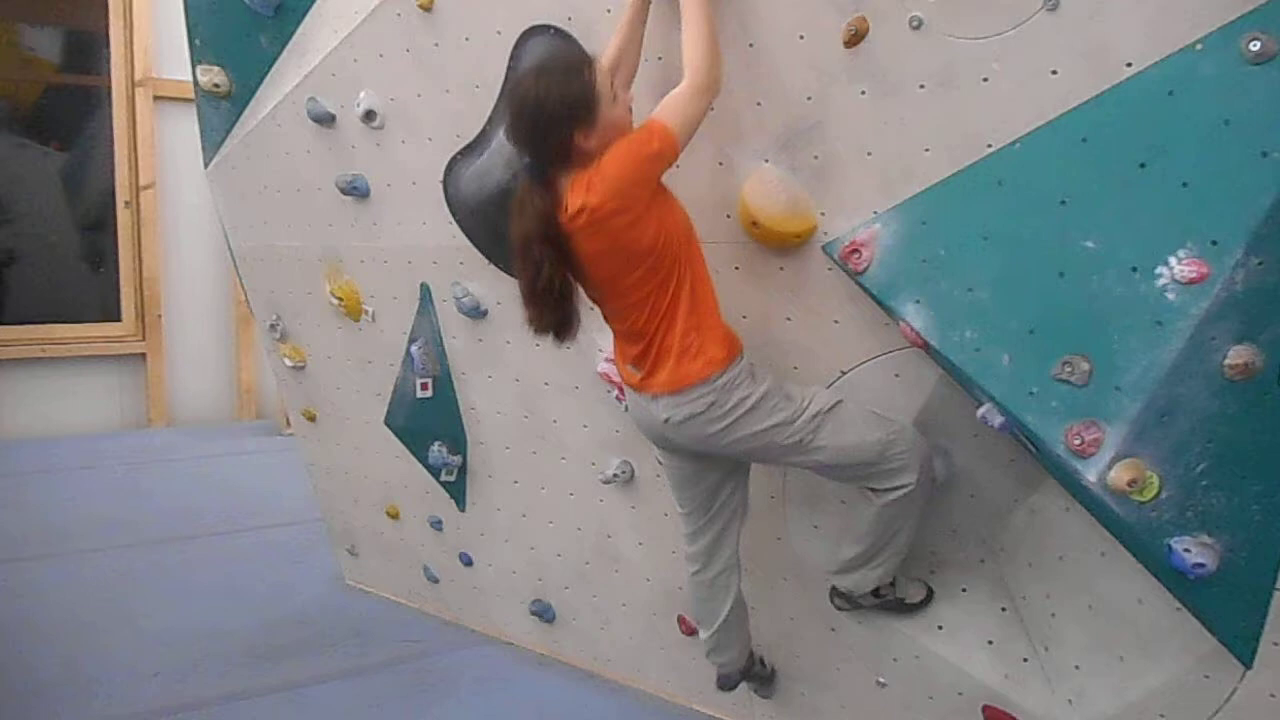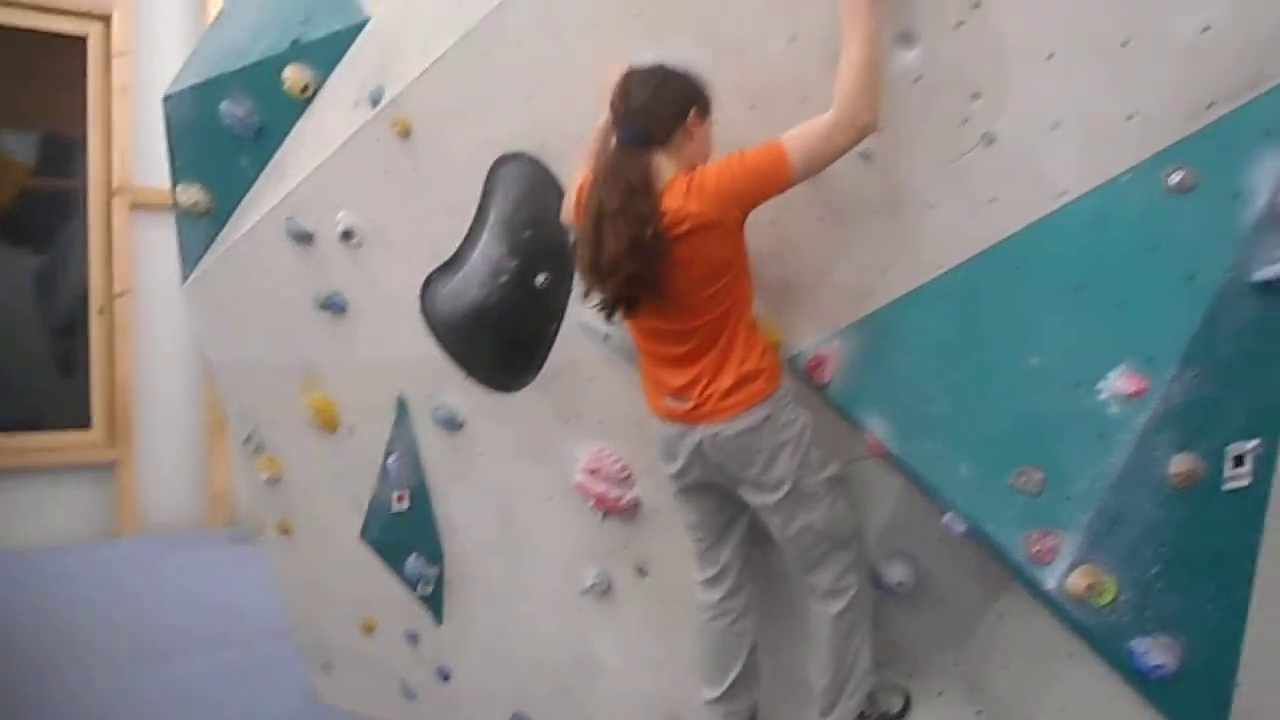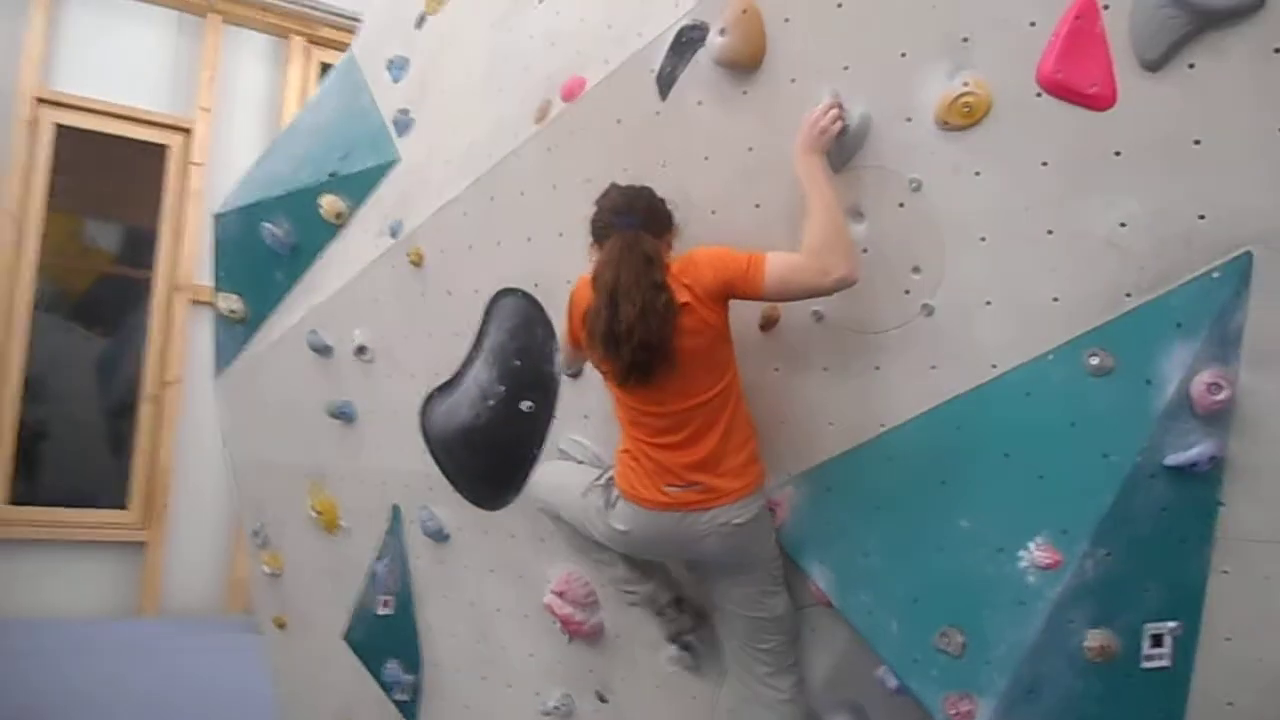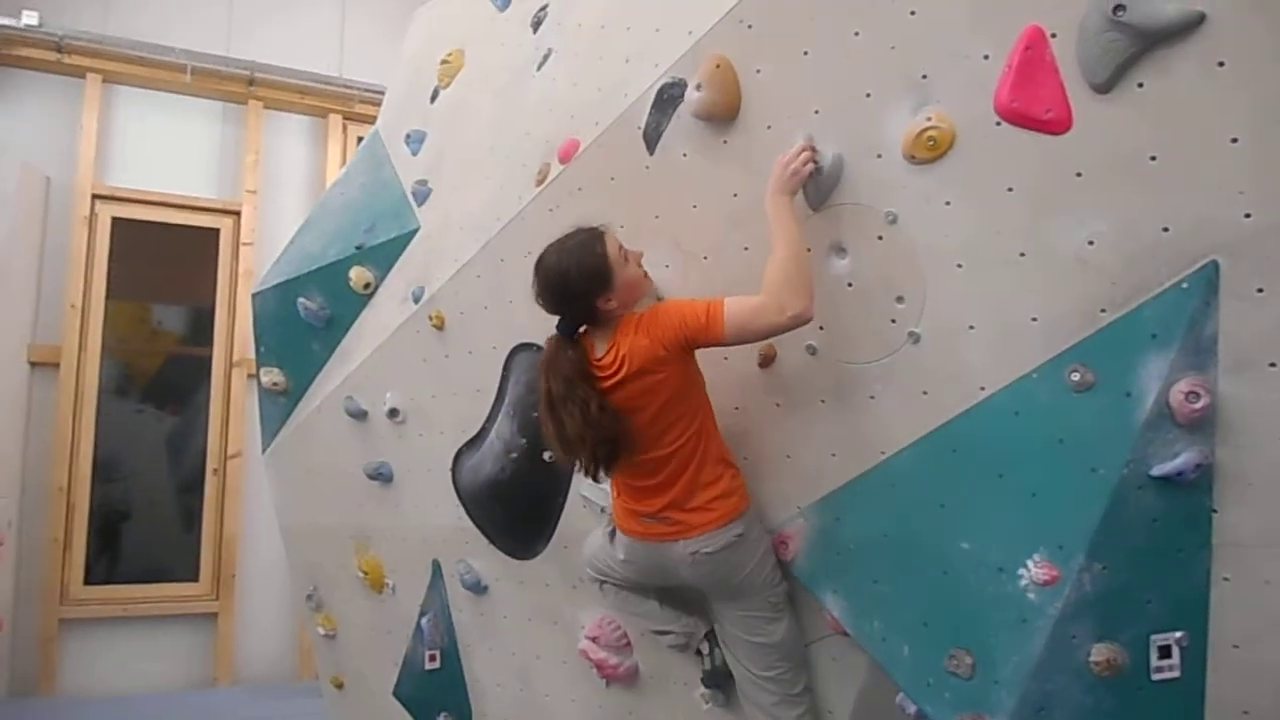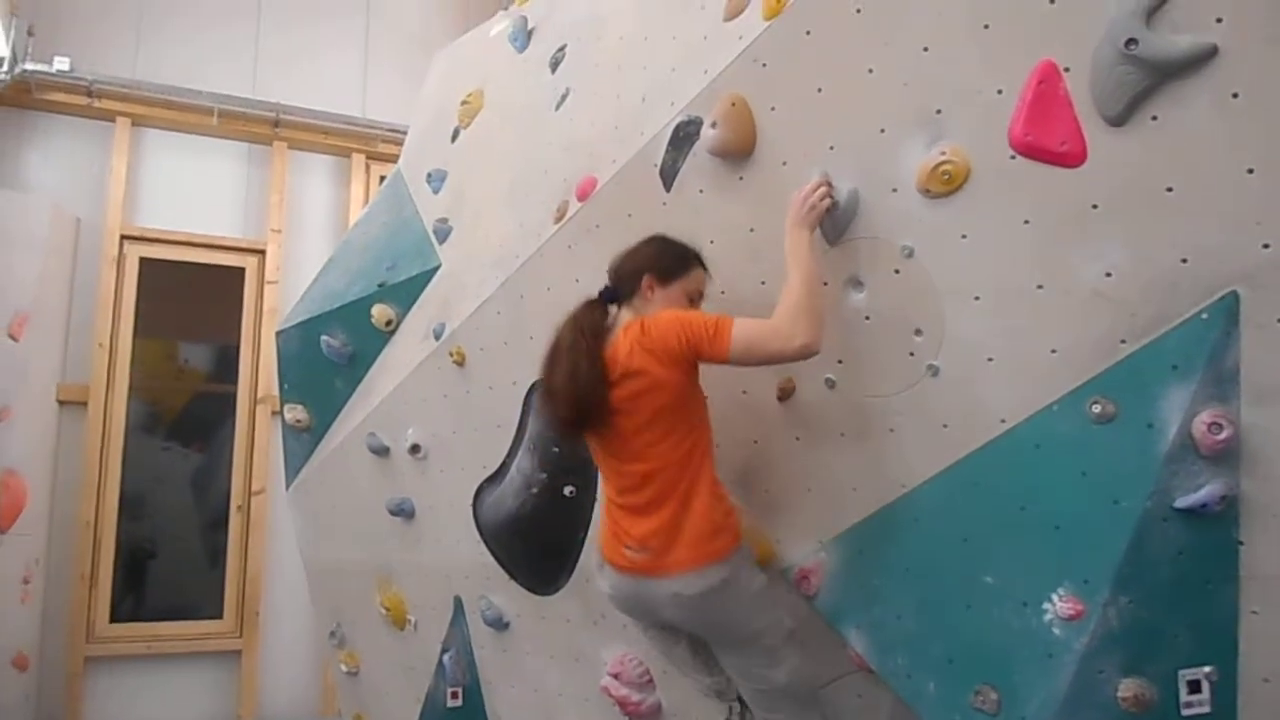
dt=1s
person 1, frame 1
left shoulder: (548, 195)
right shoulder: (613, 180)
left elbow: (604, 82)
right elbow: (700, 82)
left hip: (656, 405)
right hip: (714, 393)
left knee: (708, 538)
right knee: (903, 458)
left ankle: (729, 661)
right ankle: (862, 581)
person 1, frame 2
left shoulder: (603, 206)
right shoulder: (713, 193)
right elbow: (852, 116)
left wrist: (611, 124)
left hip: (678, 437)
right hip: (752, 424)
left knee: (718, 572)
right knee: (833, 568)
person 1, frame 3
left shoulder: (588, 296)
right shoulder: (702, 272)
right elbow: (834, 269)
right wrist: (809, 157)
left hip: (641, 515)
right hip: (731, 516)
left knee: (548, 481)
left ankle: (662, 598)
person 1, frame 4
left shoulder: (568, 359)
right shoulder: (661, 330)
right elbow: (790, 308)
right wrist: (780, 198)
left hip: (641, 549)
right hip: (723, 540)
left knee: (598, 556)
left ankle: (697, 638)
person 1, frame 5
left shoulder: (587, 355)
right shoulder: (669, 331)
right elbow: (799, 338)
right wrist: (798, 233)
left hip: (623, 578)
right hip: (706, 576)
